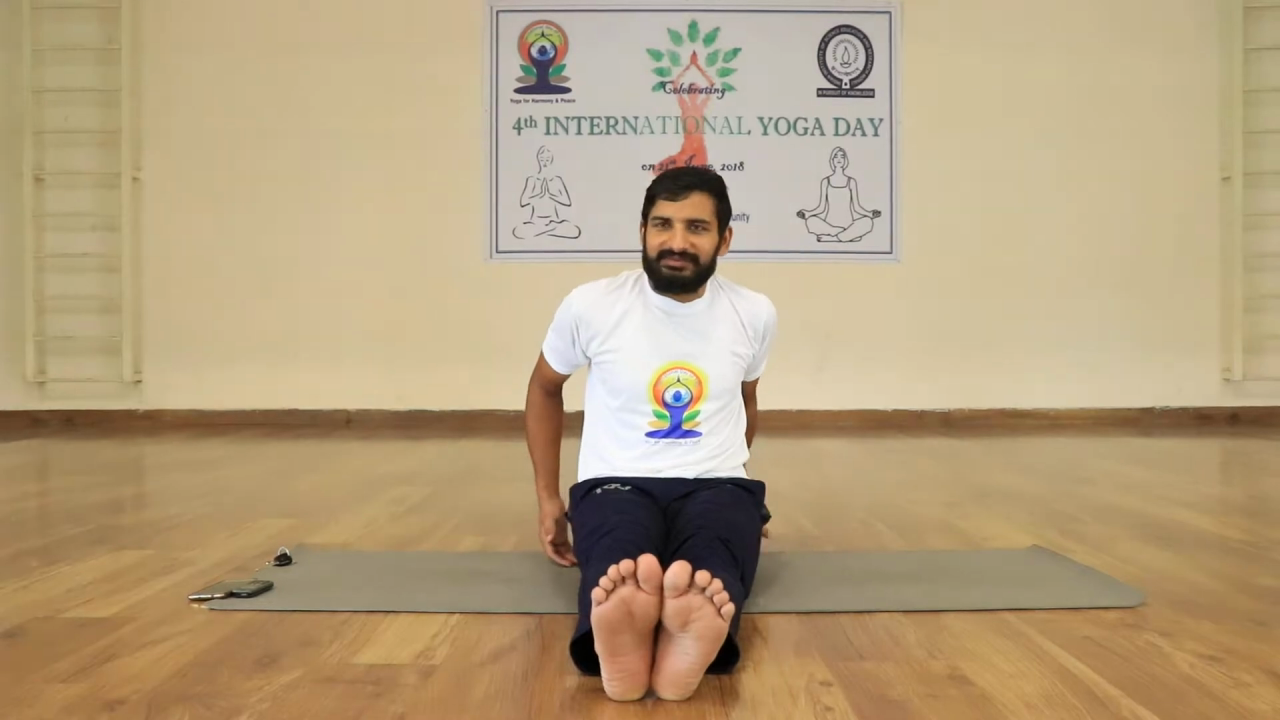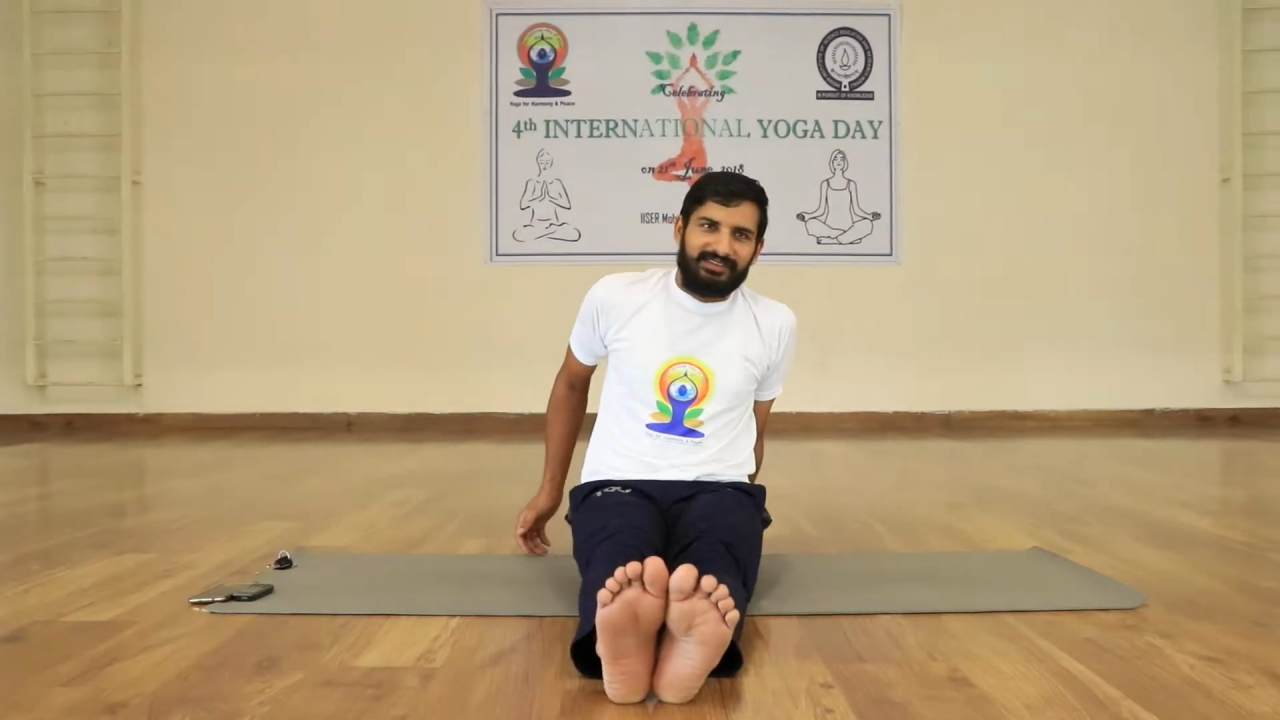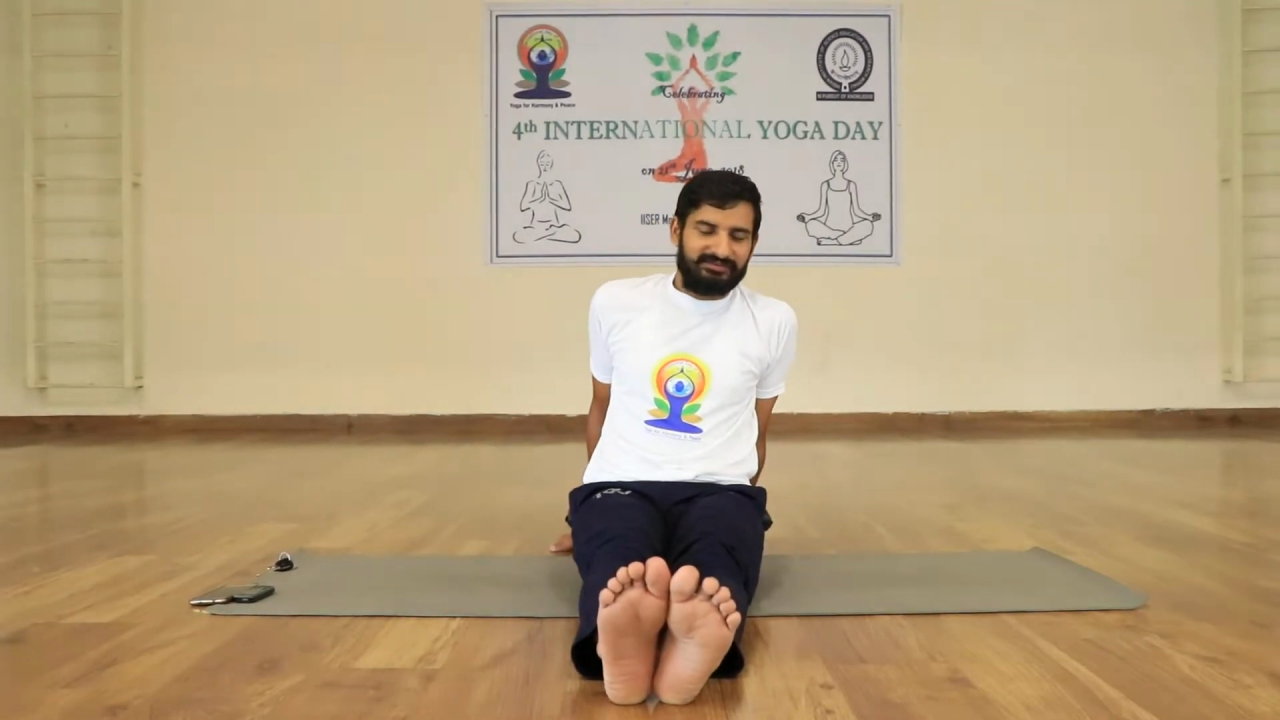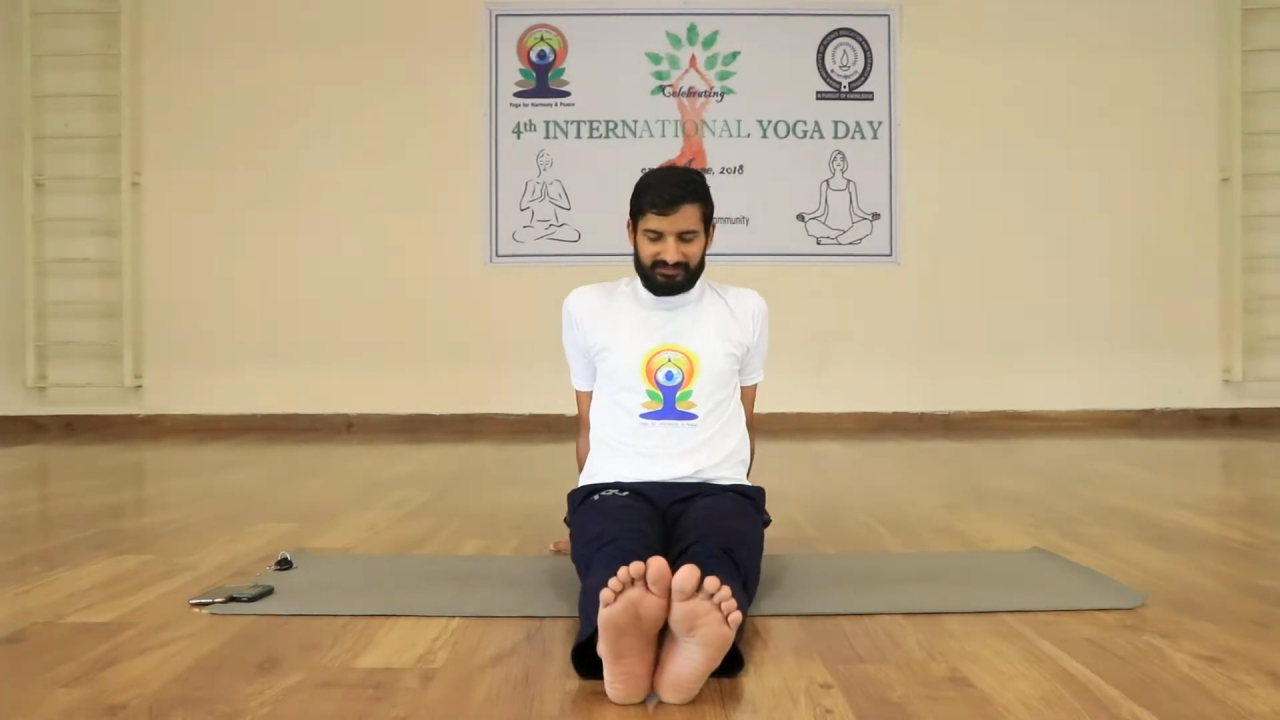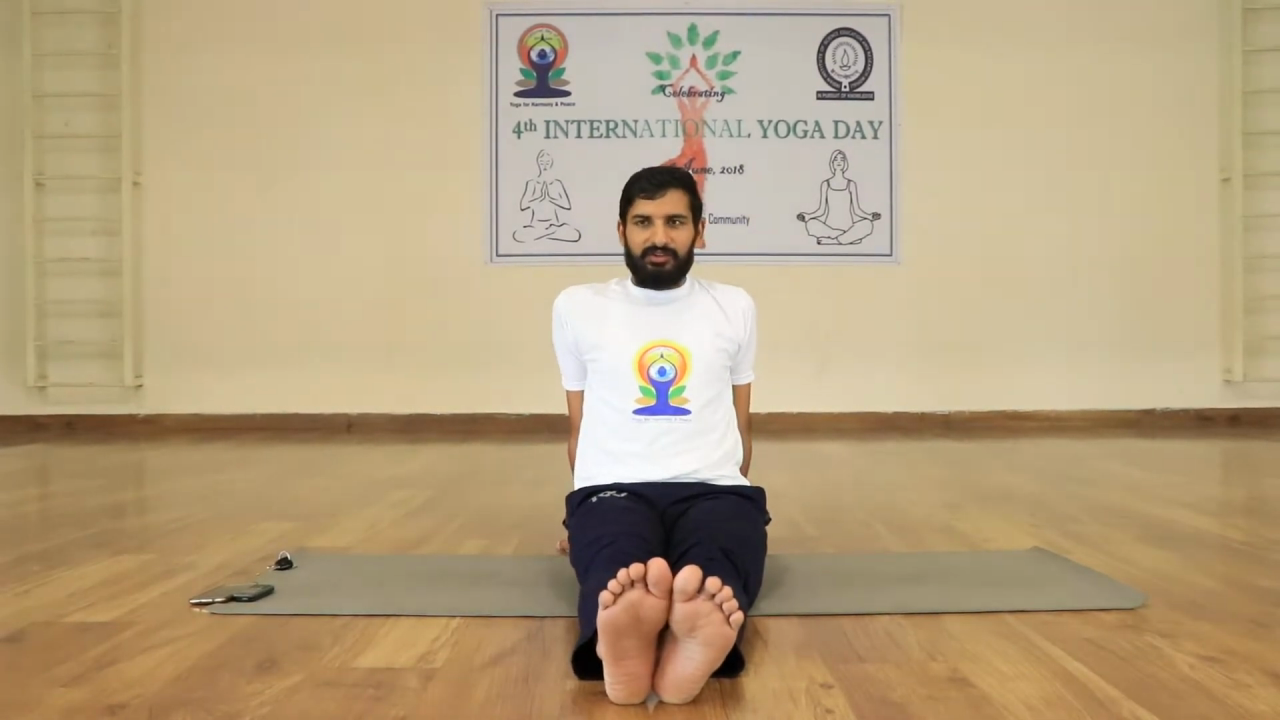
dt=0.7s
person 1, frame 1
left shoulder: (754, 313)
right shoulder: (591, 306)
right elbow: (543, 389)
right wrist: (547, 497)
left hip: (715, 487)
right hip: (616, 485)
left knee: (710, 572)
right knee: (618, 562)
left ankle: (693, 637)
right ankle: (619, 642)
person 1, frame 2
left shoulder: (774, 323)
right shoulder: (615, 296)
right elbow: (571, 384)
right wrist: (550, 489)
left hip: (718, 489)
right hip: (618, 484)
left knee: (712, 573)
right knee: (620, 570)
left ankle: (693, 642)
right ankle: (620, 641)
person 1, frame 3
left shoulder: (774, 321)
right shoulder: (614, 302)
left wrist: (739, 508)
right wrist: (593, 505)
left hip: (719, 490)
right hip: (621, 485)
left knee: (713, 573)
right knee: (619, 566)
left ankle: (694, 645)
right ankle: (621, 644)
person 1, frame 4
left shoulder: (745, 309)
right shoulder: (586, 307)
left wrist: (727, 497)
right wrist: (591, 512)
left hip: (715, 489)
right hip: (617, 486)
left knee: (713, 576)
right knee: (621, 571)
left ankle: (696, 640)
right ankle: (619, 641)
person 1, frame 5
left shoulder: (734, 306)
right shoulder: (577, 307)
left wrist: (731, 500)
right wrist: (588, 511)
left hip: (713, 487)
right hip: (615, 487)
left knee: (715, 581)
right knee: (620, 571)
left ankle: (697, 641)
right ankle: (620, 647)
